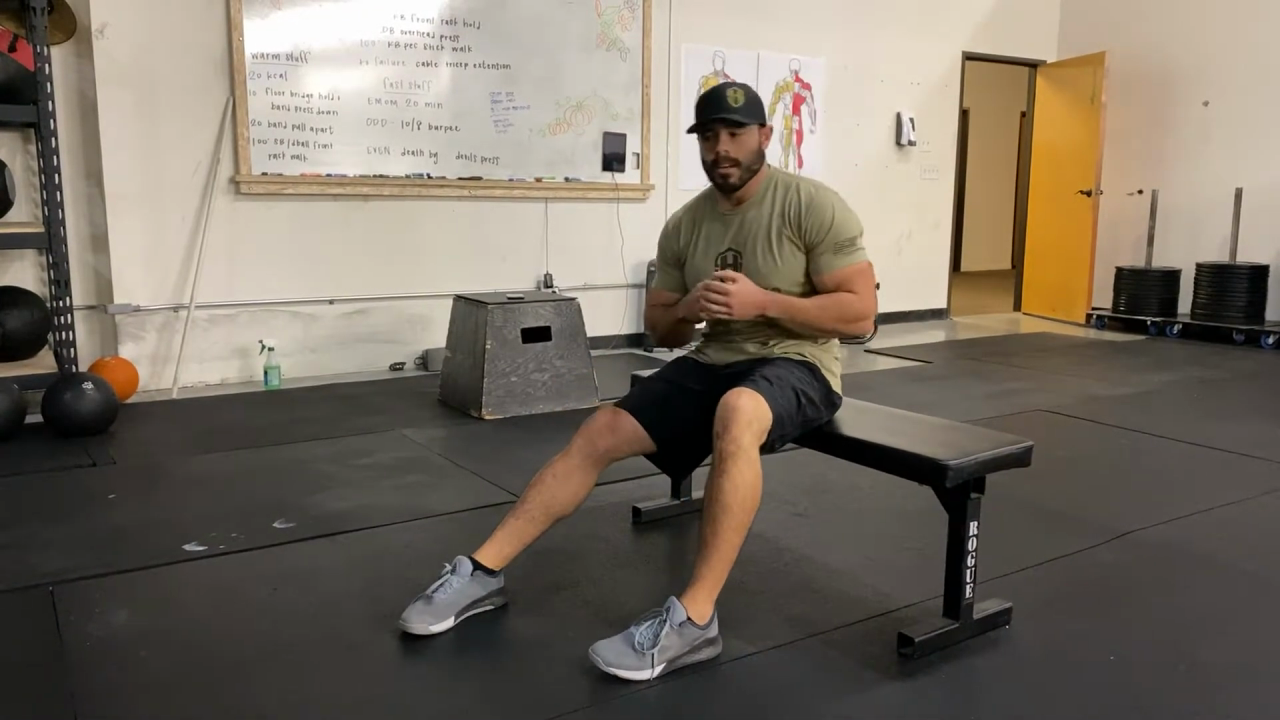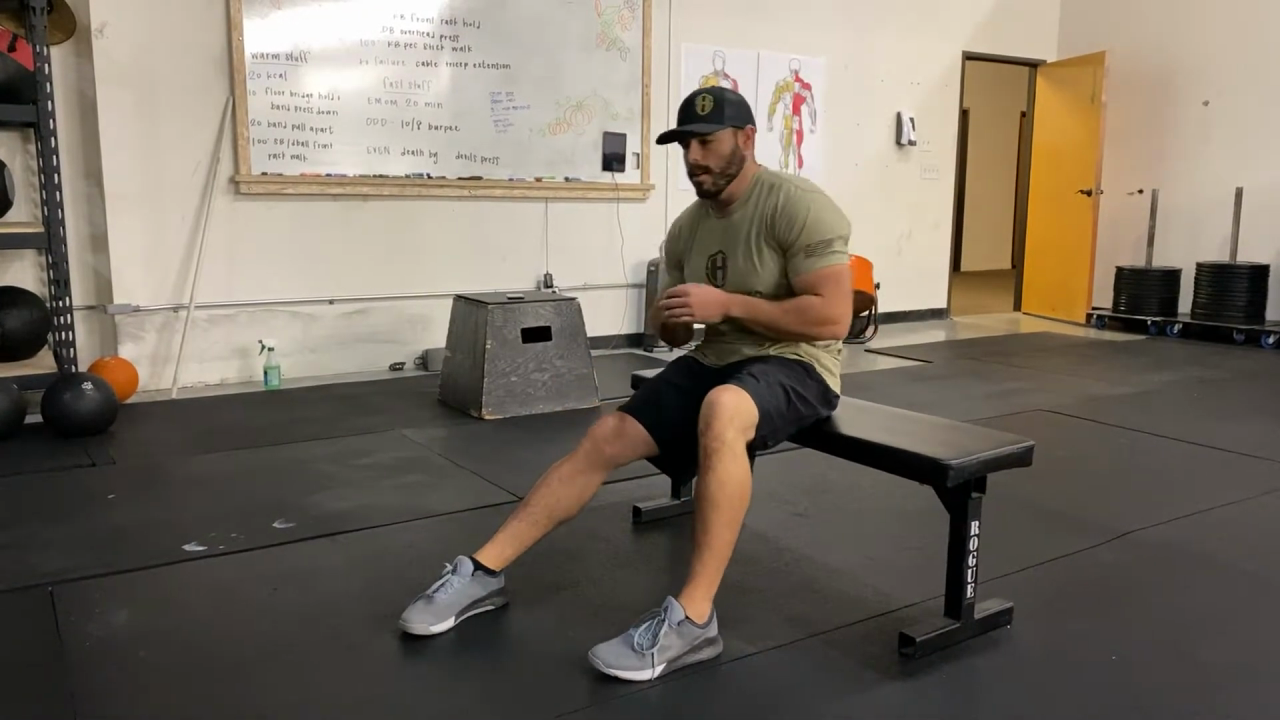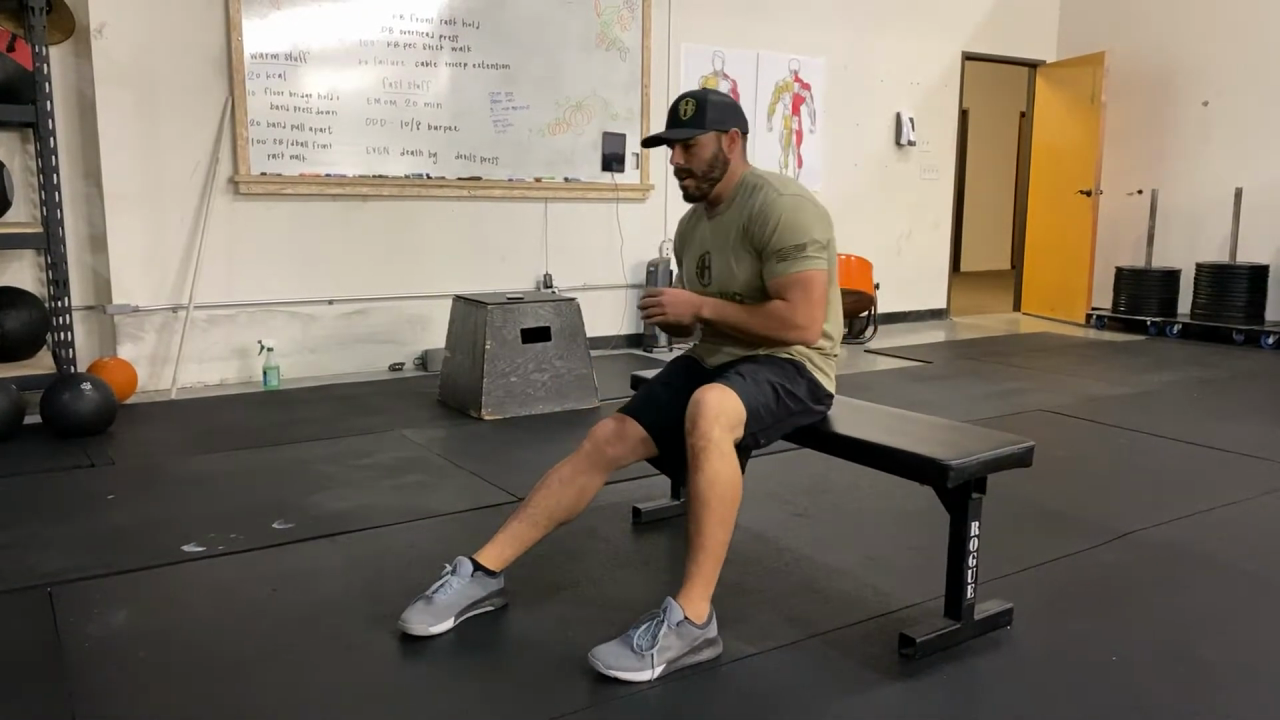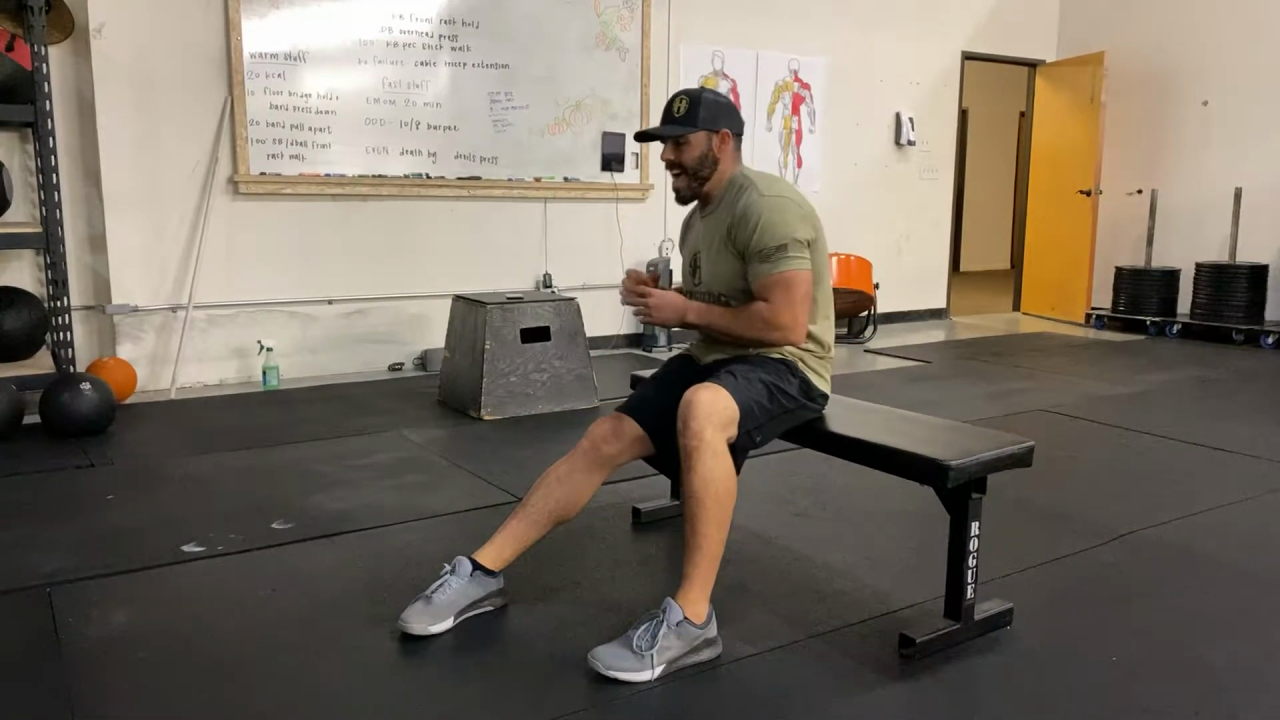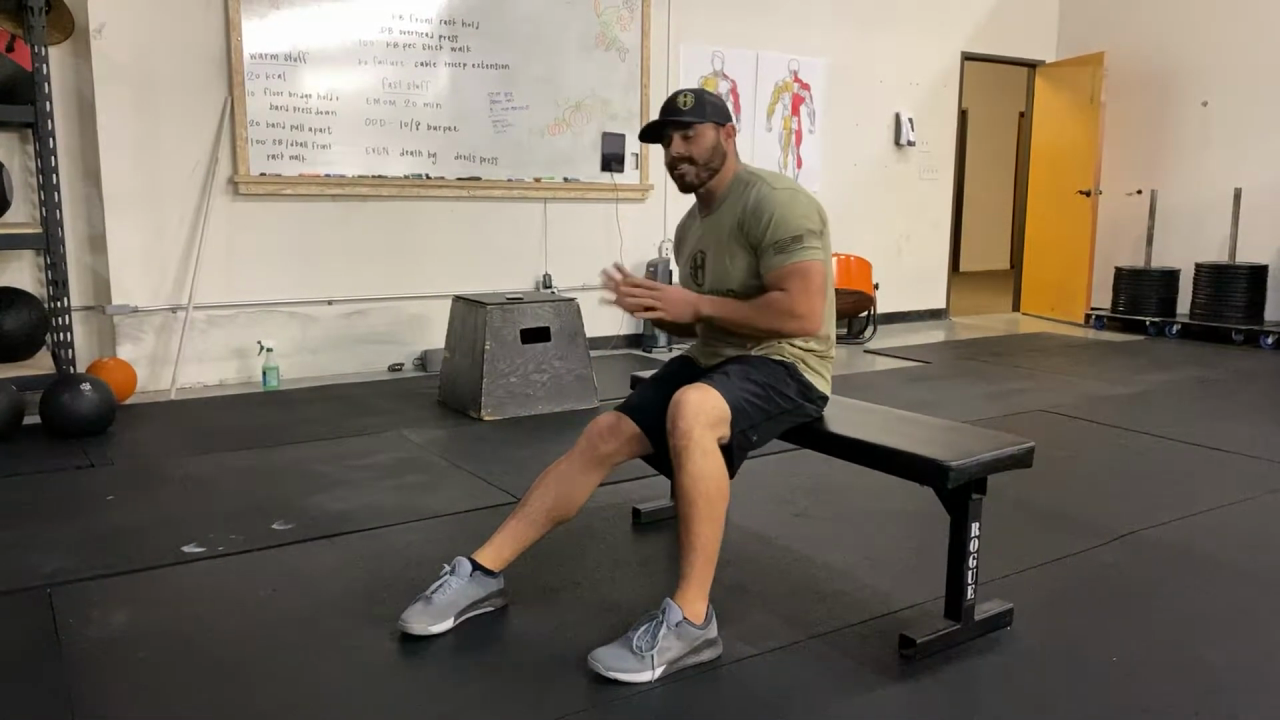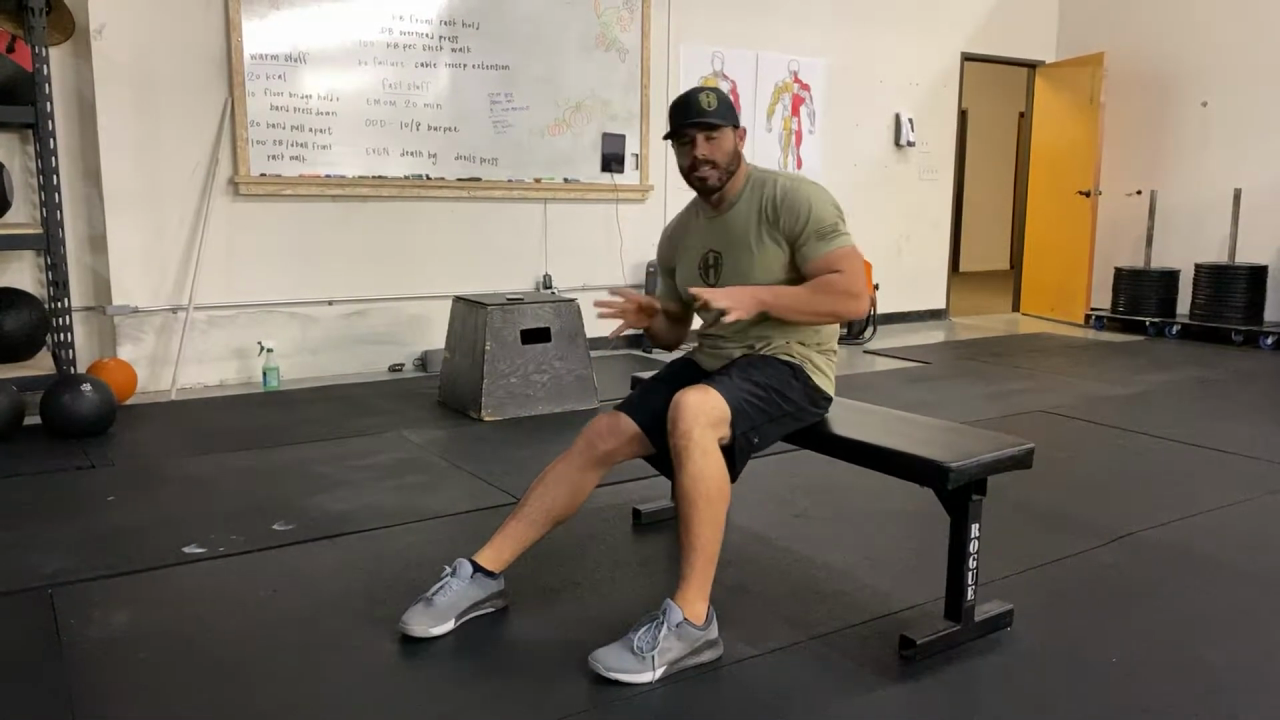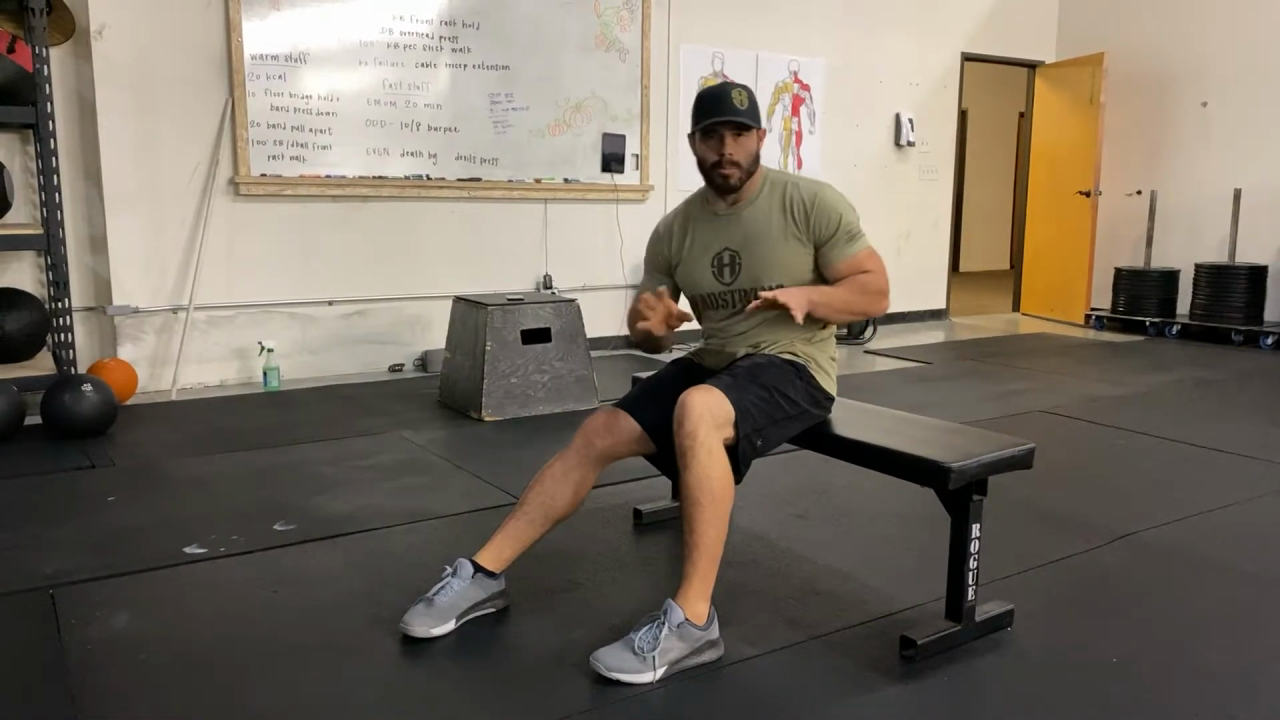
dt=0.2s
person 1, frame 1
left shoulder: (814, 206)
right shoulder: (684, 225)
left elbow: (860, 314)
right elbow: (659, 327)
left wrist: (762, 301)
right wrist: (682, 314)
left hip: (796, 365)
right hip: (713, 361)
left knee: (735, 414)
right knee: (599, 433)
left ankle: (694, 619)
right ankle: (480, 572)
person 1, frame 2
left shoulder: (799, 206)
right shoulder: (688, 227)
left elbow: (831, 319)
right elbow: (672, 329)
left wrist: (725, 304)
right wrist: (675, 316)
left hip: (795, 366)
right hip: (716, 360)
left knee: (721, 411)
right knee: (605, 439)
left ankle: (692, 617)
right ankle: (481, 573)
person 1, frame 3
left shoulder: (781, 207)
right shoulder: (693, 224)
left elbow: (801, 324)
left wrist: (699, 308)
right wrist: (670, 310)
left hip: (791, 366)
right hip: (716, 362)
left knee: (708, 410)
right knee: (606, 440)
left ankle: (691, 618)
right ankle: (480, 573)
person 1, frame 4
left shoulder: (765, 207)
right shoulder: (698, 219)
left elbow: (783, 325)
left wrist: (685, 310)
right wrist: (661, 301)
left hip: (785, 367)
right hip: (715, 361)
left knee: (699, 410)
right knee: (603, 440)
left ankle: (691, 619)
right ankle: (479, 573)
person 1, frame 5
left shoulder: (774, 203)
right shoulder: (693, 224)
left elbow: (803, 315)
left wrist: (694, 305)
right wrist: (654, 301)
left hip: (784, 367)
right hip: (714, 361)
left knee: (690, 410)
right knee: (601, 436)
left ankle: (689, 620)
right ankle: (479, 574)
person 1, frame 6
left shoulder: (794, 201)
right shoulder: (681, 232)
left elbow: (853, 296)
right elbow: (673, 335)
left wrist: (754, 297)
right wrist: (646, 317)
left hip: (789, 366)
right hip: (712, 362)
left knee: (691, 412)
right knee: (599, 436)
left ankle: (690, 621)
right ankle: (480, 575)
person 1, frame 7
left shoulder: (812, 203)
right shoulder: (676, 227)
left elbow: (875, 292)
right elbow: (643, 331)
left wrist: (806, 296)
right wrist: (649, 319)
left hip: (791, 367)
right hip: (711, 362)
left knee: (697, 411)
right knee: (597, 434)
left ankle: (692, 620)
right ankle: (481, 576)
